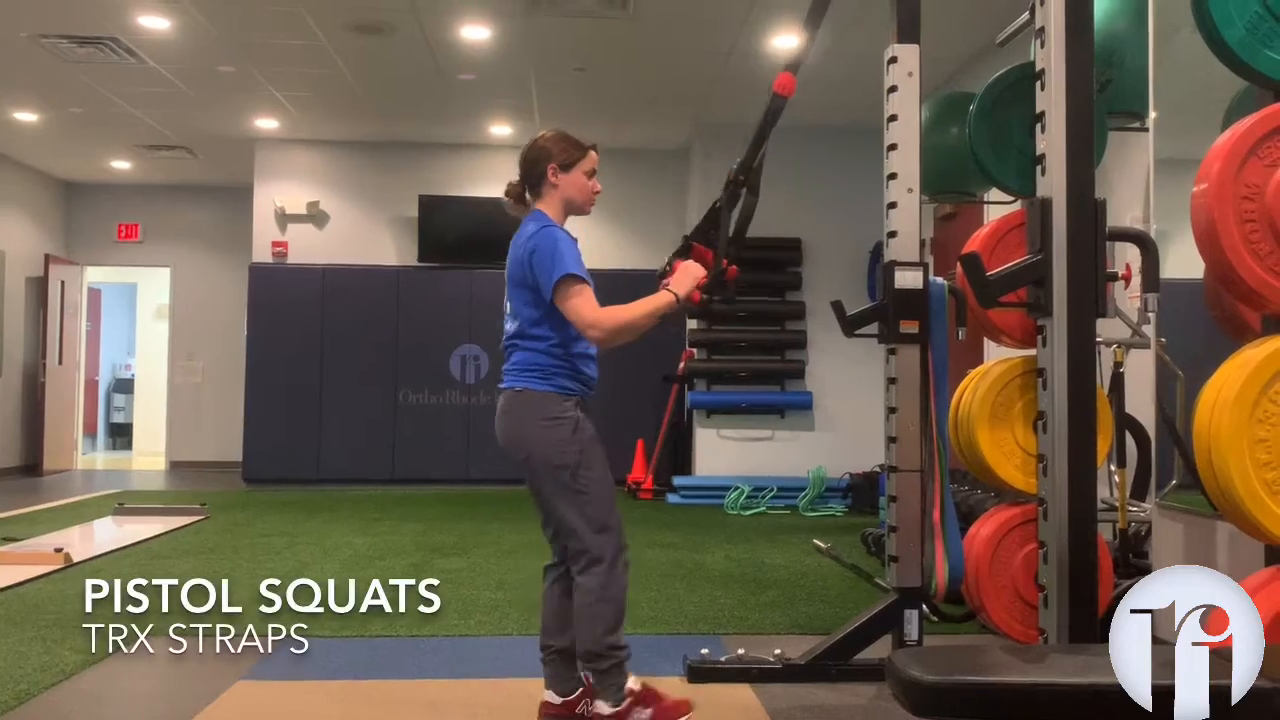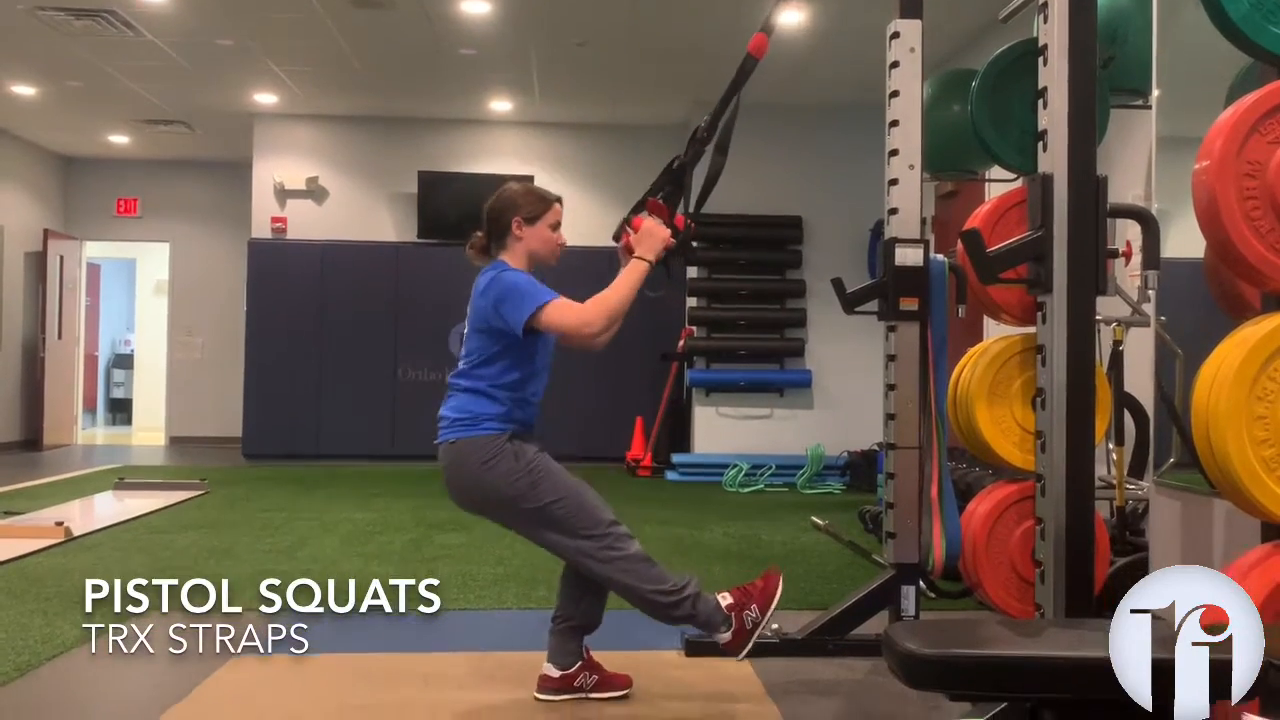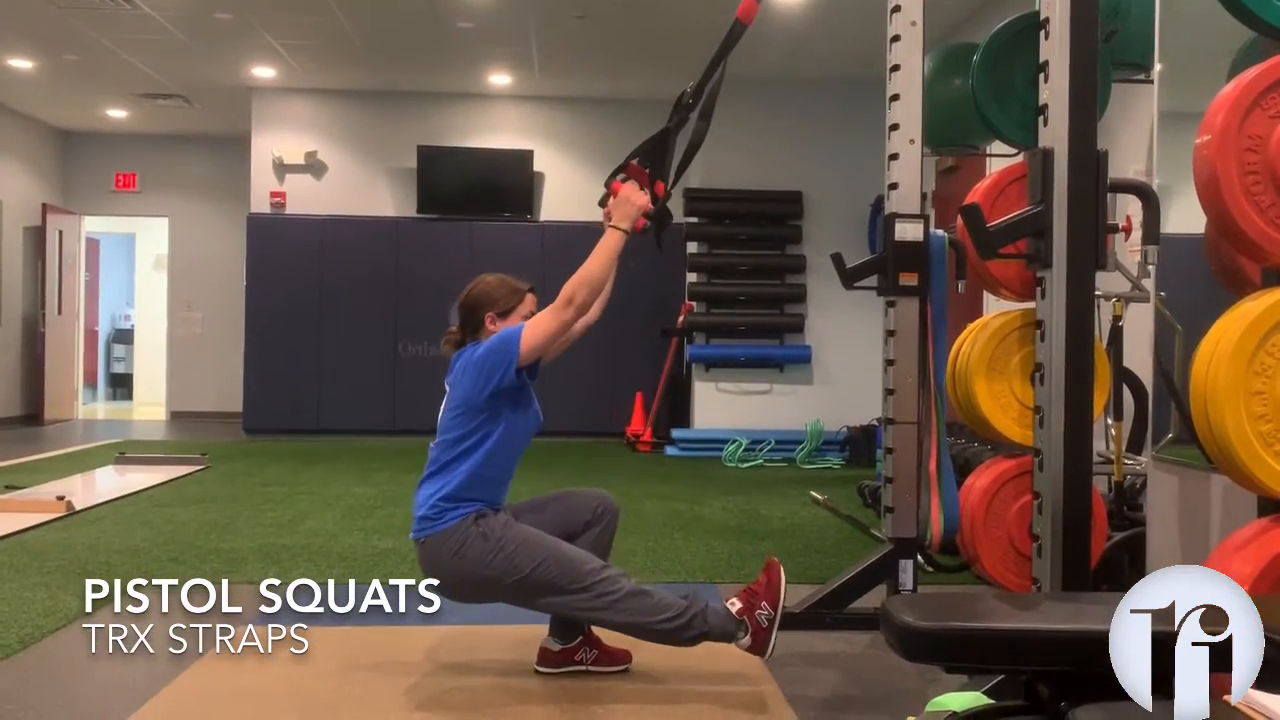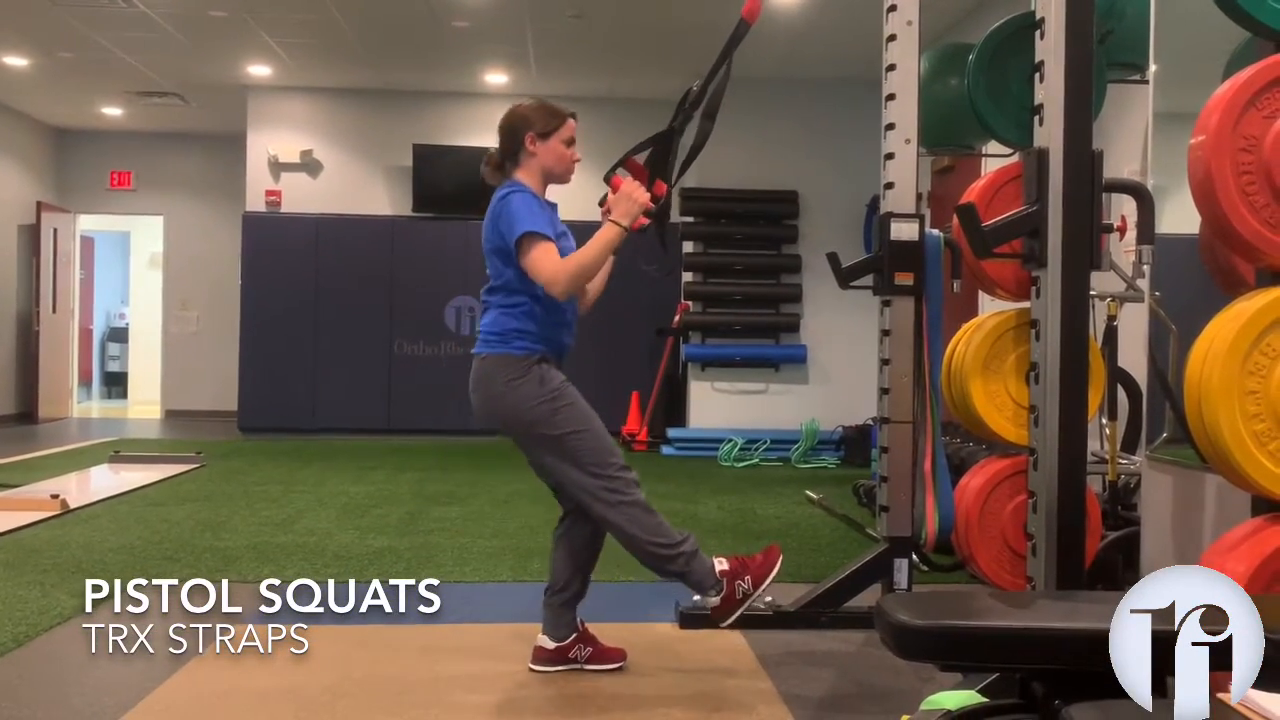
dt=1s
person 1, frame 1
left shoulder: (535, 238)
right shoulder: (548, 238)
left elbow: (582, 334)
right elbow: (594, 324)
left wrist: (663, 303)
right wrist: (674, 293)
left hip: (534, 410)
right hip: (548, 410)
left knee: (572, 551)
right knee: (602, 547)
person 1, frame 2
left shoulder: (509, 285)
right shoulder: (506, 284)
left elbow: (592, 337)
right elbow: (588, 324)
left wrist: (630, 264)
right wrist: (643, 258)
left hip: (487, 449)
right hip: (484, 452)
left knee: (591, 535)
right knee: (601, 536)
left ankle: (565, 666)
right ankle: (719, 617)
person 1, frame 3
left shoulder: (501, 370)
right shoulder: (482, 363)
left elbow: (584, 314)
right elbow: (569, 303)
left wrist: (616, 229)
right wrist: (619, 227)
left hip: (472, 526)
right hip: (457, 543)
left knee: (596, 510)
right knee: (596, 583)
left ankle: (566, 643)
right ankle: (734, 623)
person 1, frame 4
left shoulder: (535, 208)
right shoulder: (516, 203)
left elbow: (581, 297)
right elbow: (559, 282)
left wrist: (616, 232)
right wrist: (618, 222)
left hip: (519, 374)
right hip: (517, 374)
left knee: (589, 501)
right knee: (611, 485)
left ankle: (559, 638)
right ankle: (714, 581)
